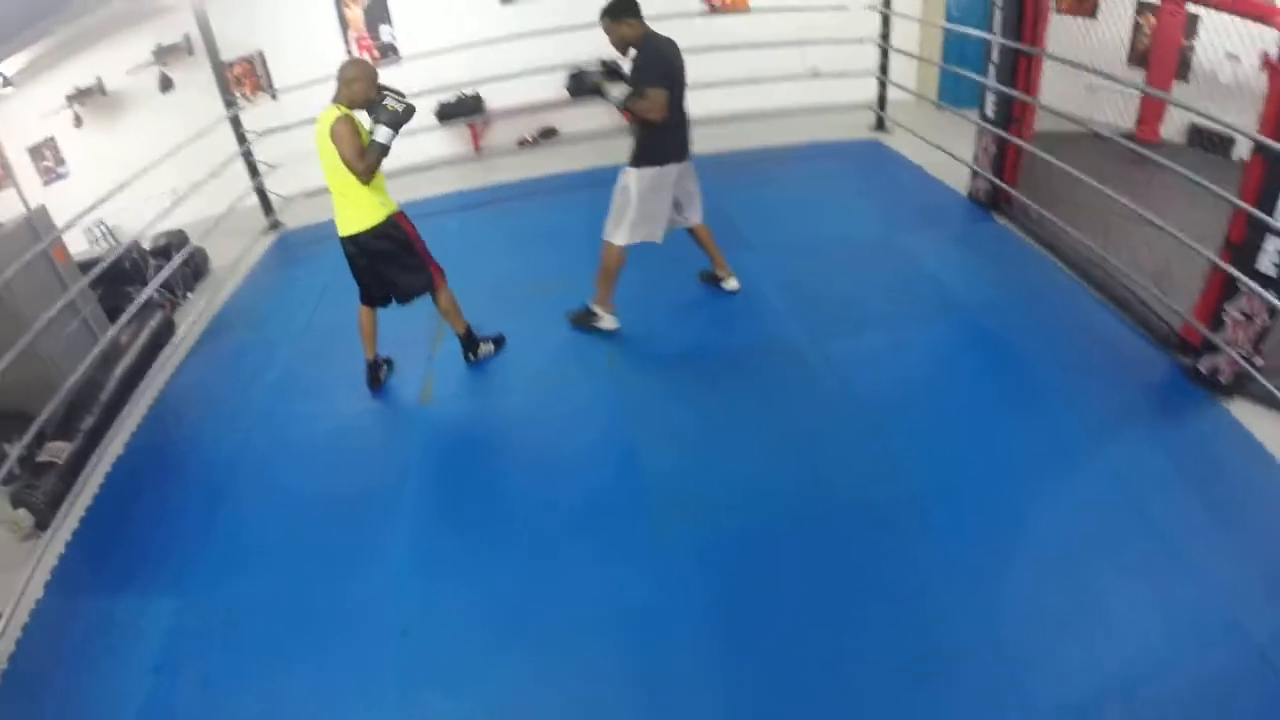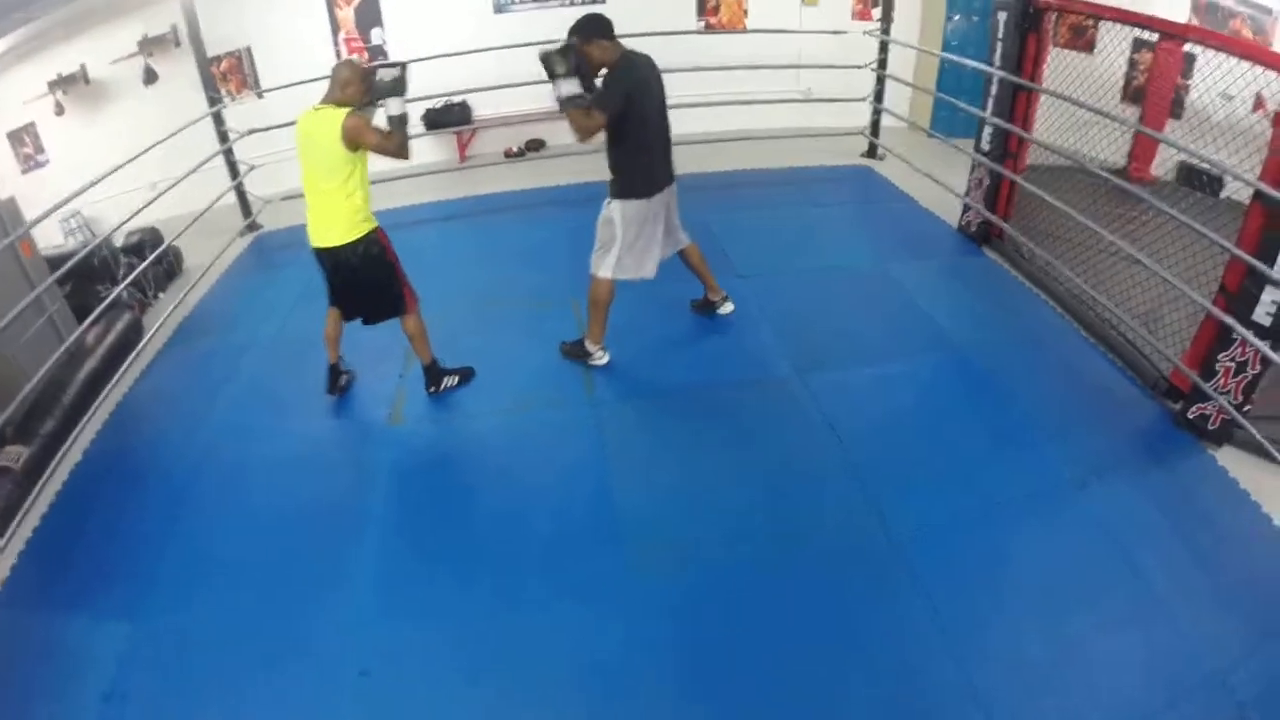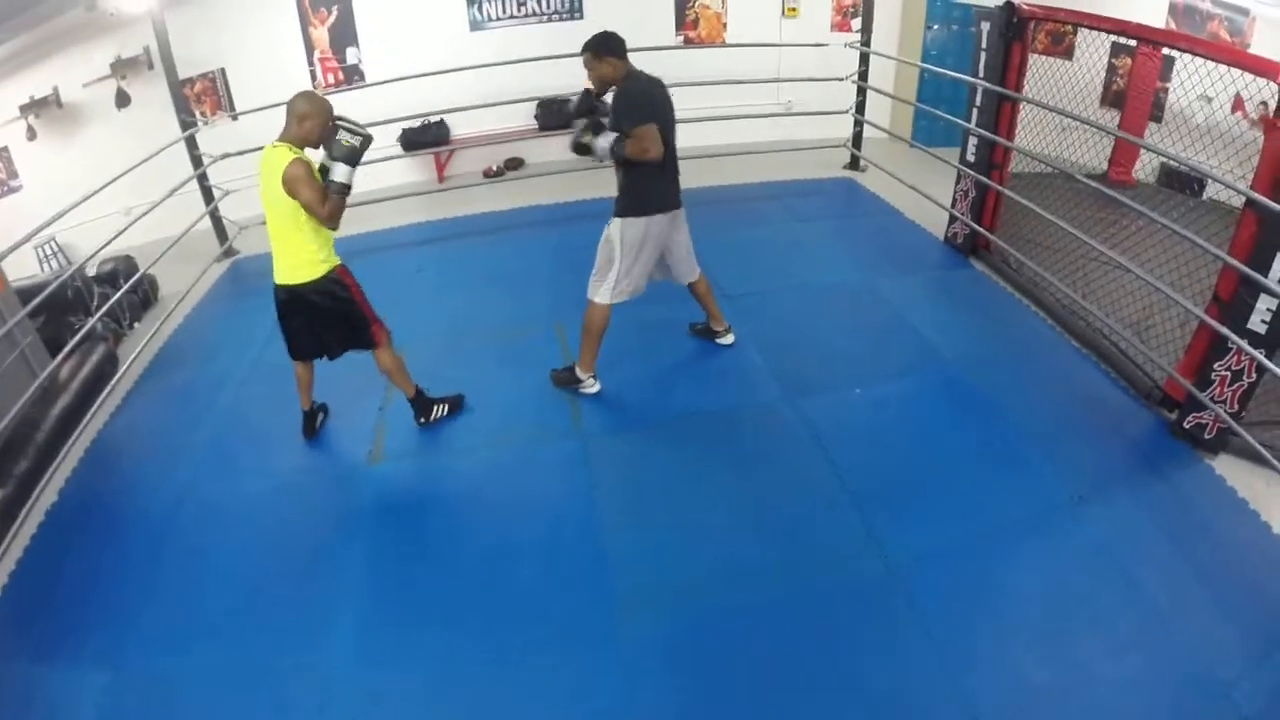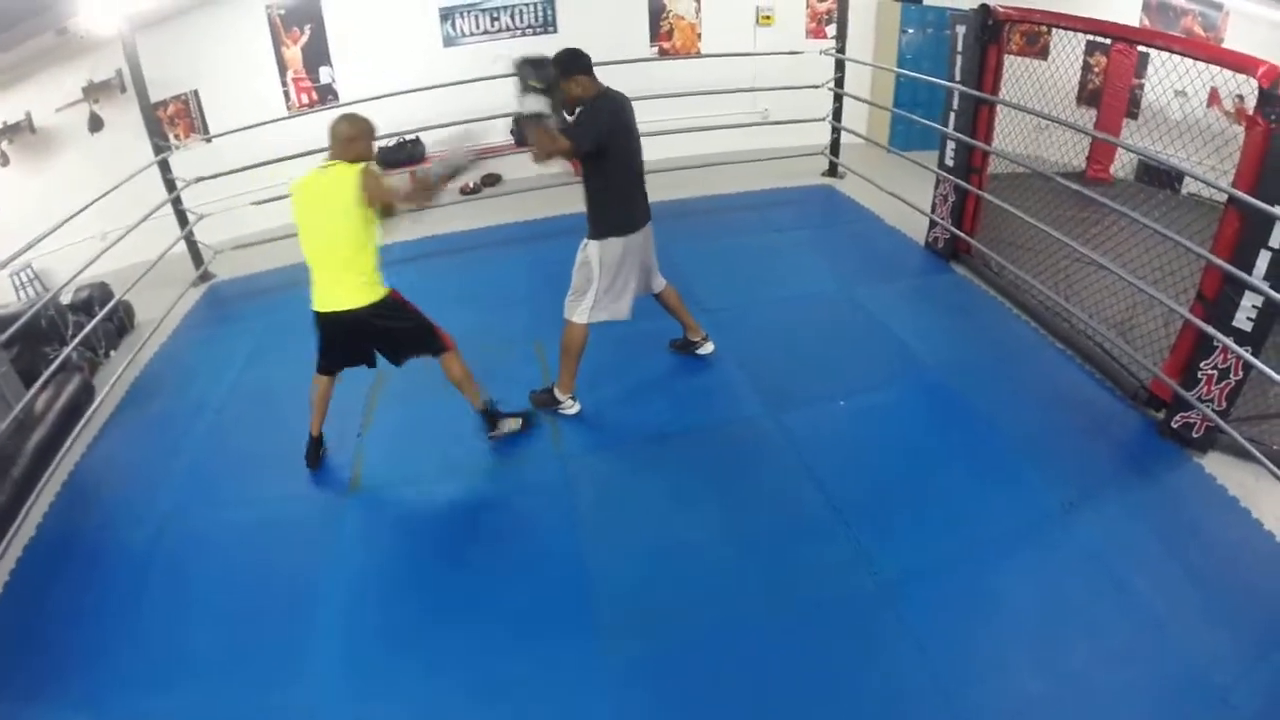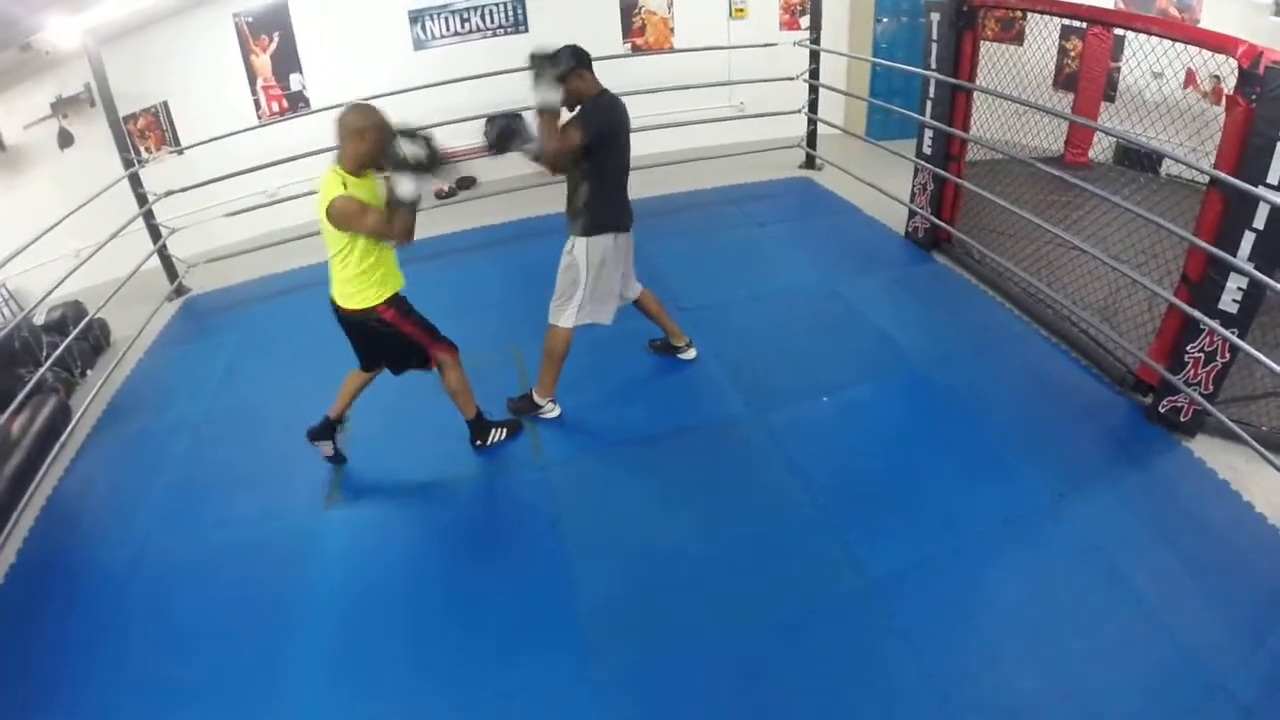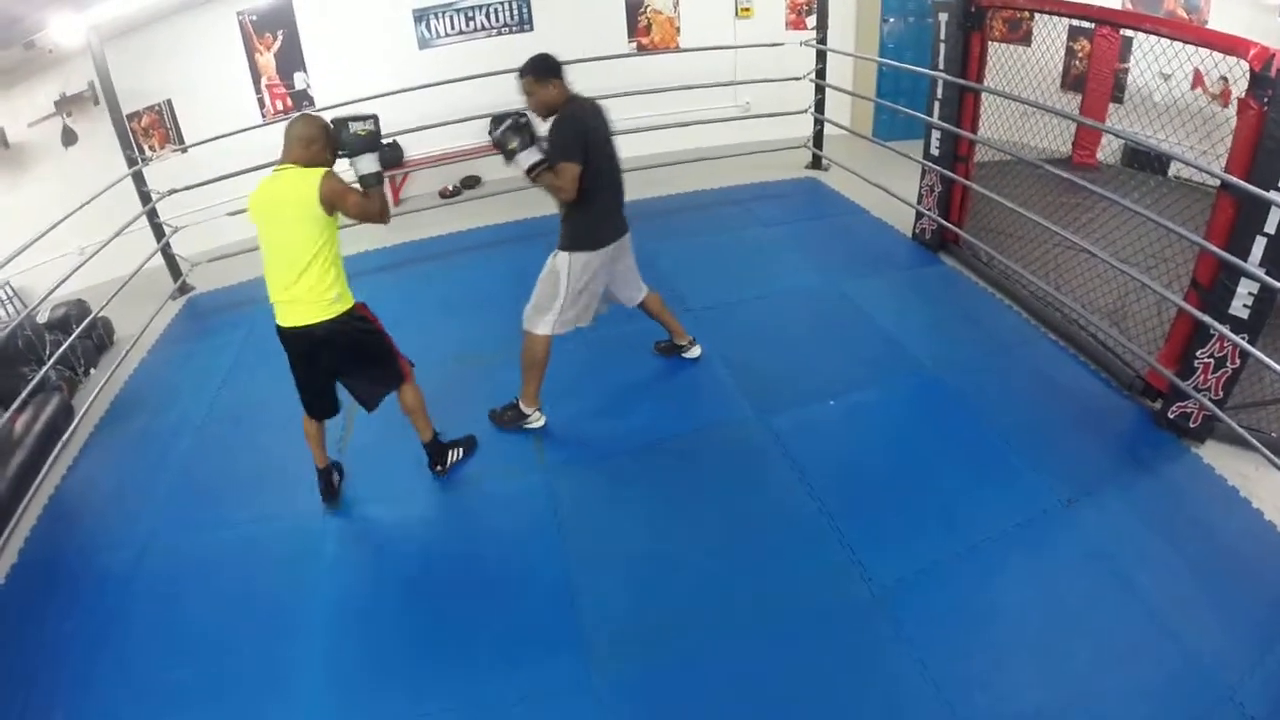
dt=0.5s
person 1, frame 1
left shoulder: (648, 55)
right shoulder: (664, 46)
left elbow: (656, 111)
left wrist: (619, 93)
right wrist: (623, 86)
left hip: (651, 161)
right hip: (677, 154)
left knee: (616, 233)
right knee: (691, 217)
left ankle: (601, 310)
right ankle: (725, 275)
person 1, frame 2
left shoulder: (621, 77)
right shoulder: (643, 63)
left elbow: (584, 130)
left wrist: (565, 83)
right wrist: (582, 85)
left hip: (633, 190)
right hip: (661, 178)
left knee: (603, 266)
right knee: (678, 239)
left ankle: (593, 346)
right ankle: (717, 297)
person 1, frame 3
left shoulder: (629, 95)
right shoulder: (653, 85)
left elbow: (651, 149)
left wrist: (606, 143)
right wrist: (604, 131)
left hip: (638, 211)
right hip: (669, 203)
left knee: (601, 289)
right knee: (687, 268)
left ankle: (584, 373)
right ankle: (719, 327)
person 1, frame 4
left shoulder: (597, 113)
right shoulder: (613, 101)
left elbow: (544, 151)
right elbow: (571, 144)
left wrist: (532, 98)
right wrist: (546, 106)
left hip: (611, 230)
right hip: (636, 219)
left knee: (578, 309)
right knee: (654, 282)
left ankle: (563, 394)
right ankle: (697, 338)
person 1, frame 5
left shoulder: (603, 109)
right shoulder: (595, 107)
left elbow: (554, 146)
right elbow: (559, 155)
left wrist: (545, 91)
left hip: (596, 230)
right hip: (612, 222)
left knee: (563, 313)
right knee: (628, 288)
left ankle: (543, 398)
right ankle: (680, 342)
person 1, frame 6
left shoulder: (568, 123)
right shoulder: (587, 110)
left elbow: (565, 190)
left wrist: (523, 154)
right wrist: (524, 145)
left hip: (584, 241)
right hip: (613, 229)
left knee: (538, 321)
right knee: (634, 290)
left ankle: (528, 408)
right ankle: (685, 341)
person 2, frame 1
left shoulder: (328, 119)
right shoulder: (342, 122)
right elbow: (364, 172)
left wrist: (380, 124)
right wrist: (386, 129)
left hip: (350, 231)
right hip: (378, 222)
left knee: (368, 298)
right knee: (434, 280)
left ankle: (373, 369)
right ankle: (471, 345)
person 2, frame 2
left shoulder: (306, 121)
right shoulder: (349, 121)
right elbow: (400, 151)
left wrist: (374, 97)
right wrist: (394, 100)
left hip: (321, 240)
right hip: (356, 237)
left knee: (338, 303)
right knee: (407, 304)
left ankle: (334, 374)
right ankle: (434, 376)
person 2, frame 3
left shoulder: (270, 156)
right shoulder: (295, 166)
right elbow: (330, 218)
left wrist: (330, 164)
right wrist: (344, 165)
left hip: (286, 280)
right hip: (319, 276)
left knee: (302, 351)
right knee: (378, 338)
left ankle: (309, 417)
right ankle: (422, 406)
person 2, frame 4
left shoulder: (300, 188)
right shoulder: (361, 178)
right elbow: (420, 194)
right wrist: (450, 165)
left hip: (326, 308)
right hip: (367, 303)
left knee: (327, 371)
right knee: (445, 348)
left ankle: (314, 445)
right ankle: (492, 419)
person 2, frame 5
left shoulder: (358, 171)
right shoulder: (340, 201)
right elbow: (400, 234)
right wrist: (407, 183)
left hip: (357, 301)
right hip: (369, 306)
left knee: (370, 365)
right knee: (446, 355)
left ankle: (326, 427)
right ankle: (480, 430)
person 2, frame 6
left shoulder: (257, 196)
right shoulder: (322, 183)
right elbow: (379, 213)
right wrist: (367, 160)
left hip: (289, 325)
right hip: (334, 316)
left knee: (314, 406)
right knee: (402, 376)
left ankle: (326, 476)
right ankle: (437, 453)
